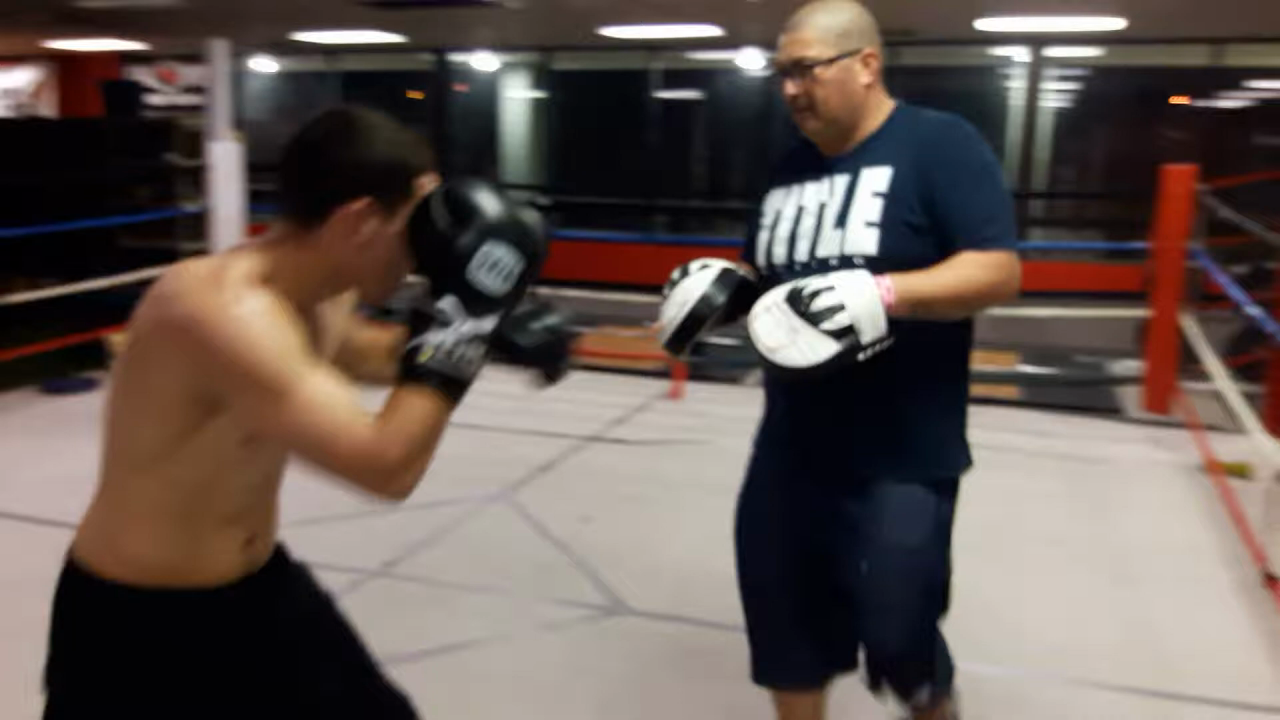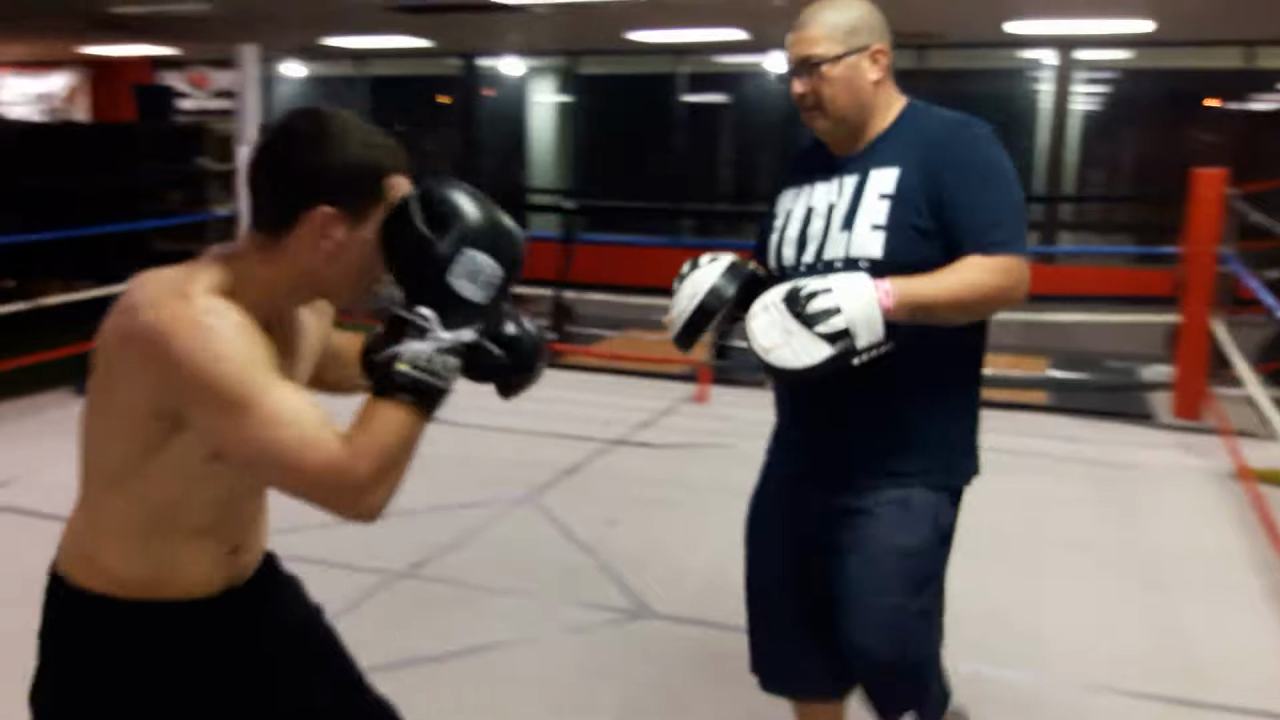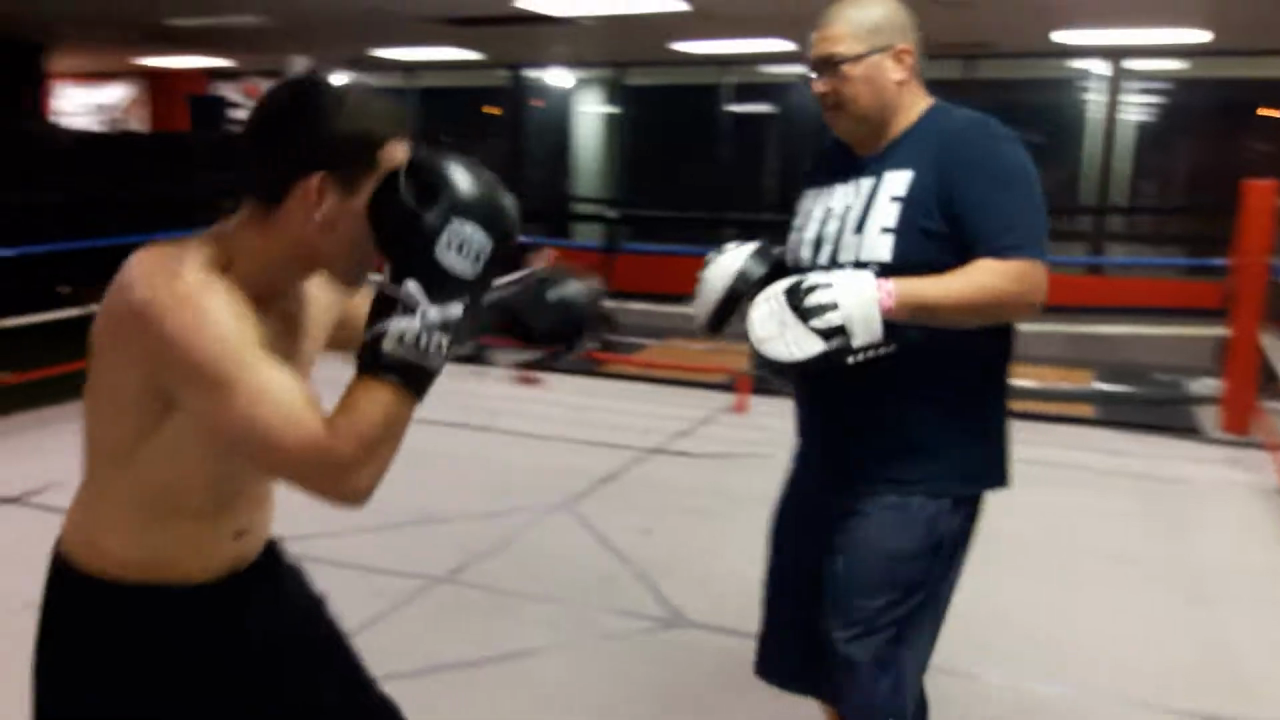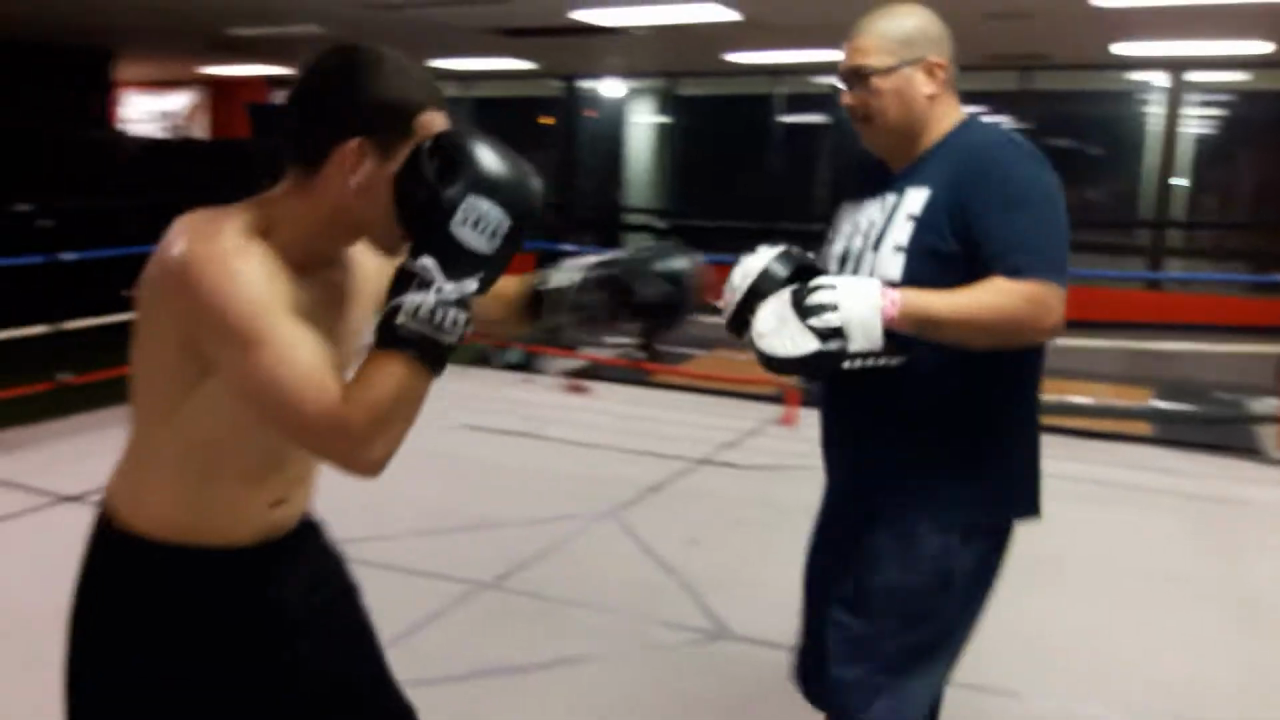
dt=0.1s
person 1, frame 1
left shoulder: (941, 146)
right shoulder: (793, 166)
left elbow: (998, 271)
left wrist: (883, 296)
right wrist: (723, 286)
left hip: (899, 453)
right hip: (791, 442)
left knee: (895, 624)
right knee: (779, 600)
person 1, frame 2
left shoulder: (952, 146)
right shoulder: (807, 165)
left elbow: (1007, 276)
left wrist: (882, 299)
right wrist: (732, 282)
left hip: (907, 458)
right hip: (805, 449)
left knee: (886, 637)
right knee: (789, 612)
person 1, frame 3
left shoulder: (971, 148)
right shoulder: (833, 164)
left elbow: (1022, 283)
left wrist: (887, 299)
right wrist: (759, 280)
left hip: (925, 464)
right hip: (834, 454)
left knee: (868, 656)
right knee: (807, 634)
person 1, frame 4
left shoulder: (996, 165)
right shoulder: (879, 180)
left elbow: (1037, 305)
left wrist: (889, 309)
right wrist: (782, 284)
left hip: (946, 490)
right hip: (866, 474)
person 2, frame 1
left shoulder: (320, 296)
right shoulder: (220, 312)
left elbow: (353, 353)
right elbow: (388, 467)
left wrist: (477, 326)
right wrist: (463, 304)
left hip: (256, 587)
person 2, frame 2
left shoulder: (295, 305)
right shoulder: (183, 324)
left elbow: (328, 364)
right elbow: (357, 486)
left wrist: (450, 335)
right wrist: (441, 314)
left hip: (245, 599)
person 2, frame 3
left shoulder: (312, 275)
right shoulder: (175, 300)
left elbow: (371, 320)
right elbow: (343, 471)
left wrist: (447, 298)
right wrist: (432, 295)
left hip: (251, 587)
person 2, frame 4
left shoulder: (363, 251)
right shoulder: (214, 260)
left elbow: (478, 300)
right elbow: (356, 442)
left wrist: (587, 281)
right wrist: (445, 270)
left hip: (290, 560)
right hip: (167, 586)
